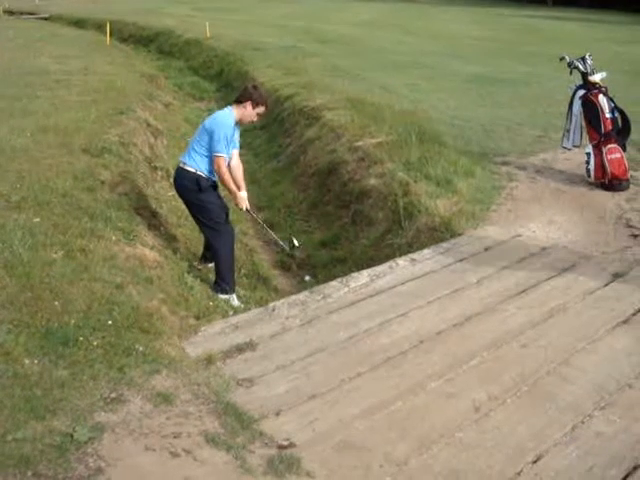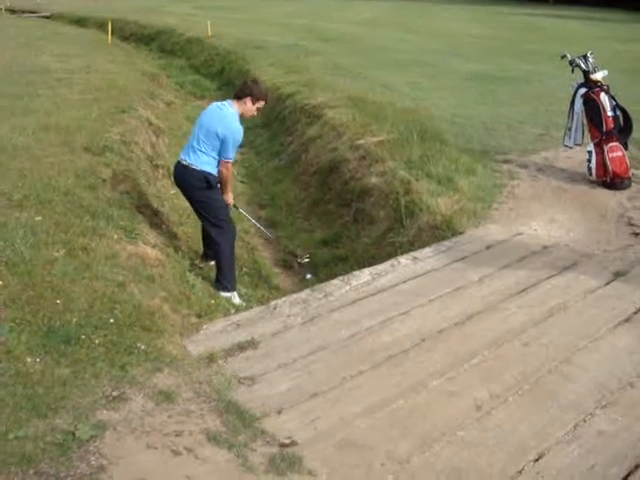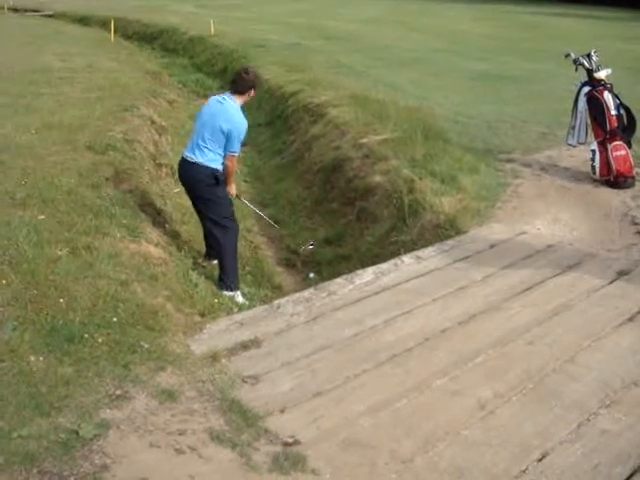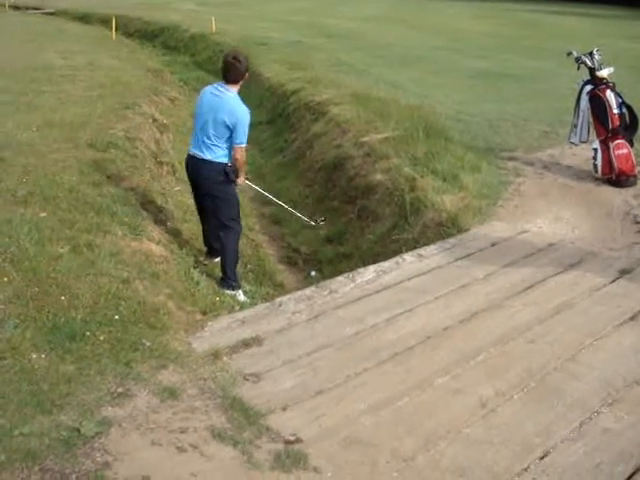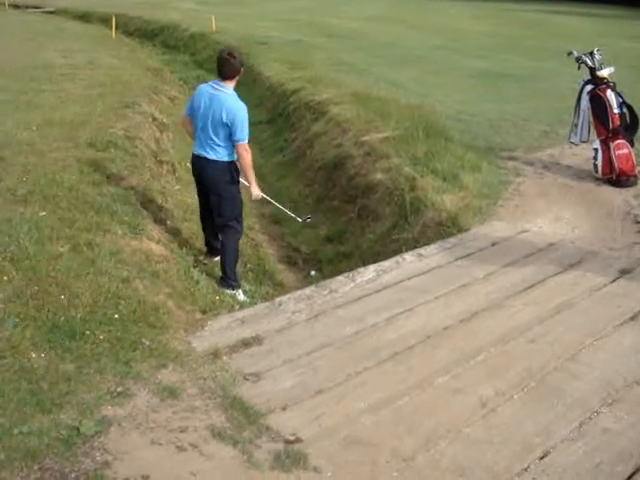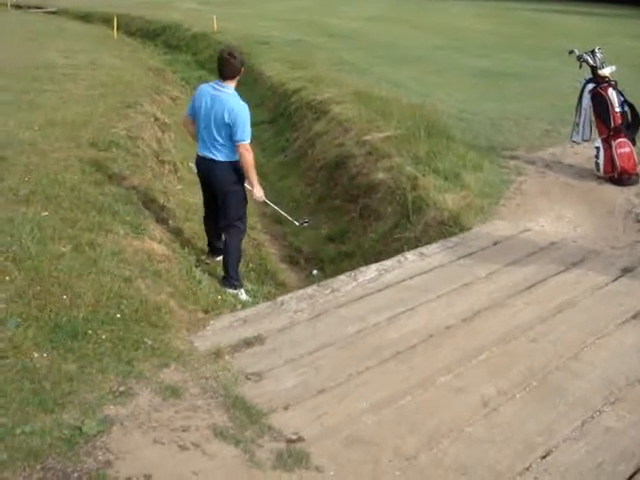
dt=0.3s
person 1, frame 1
left shoulder: (234, 127)
right shoulder: (222, 122)
left elbow: (234, 161)
right elbow: (219, 165)
left wrist: (243, 190)
right wrist: (236, 194)
left hip: (200, 179)
right hip: (192, 181)
left knee: (221, 214)
right knee: (224, 230)
left ankle: (208, 257)
right ankle: (225, 289)
person 1, frame 2
left shoulder: (215, 107)
right shoulder: (234, 127)
right elbow: (225, 167)
left wrist: (220, 190)
right wrist: (227, 193)
left hip: (182, 169)
right hip: (198, 178)
left knee: (211, 215)
right knee: (225, 229)
left ankle: (210, 254)
right ankle: (226, 286)
person 1, frame 3
left shoulder: (213, 101)
right shoulder: (238, 121)
right elbow: (230, 160)
right wrist: (230, 184)
left hip: (186, 166)
right hip: (204, 174)
left knee: (210, 214)
right knee: (227, 227)
left ankle: (212, 254)
right ankle: (229, 285)
person 1, frame 4
left shoulder: (206, 92)
right shoulder: (240, 110)
right elbow: (238, 153)
right wrist: (240, 175)
left hip: (193, 161)
right hip: (215, 170)
left knee: (207, 211)
right knee: (230, 225)
left ankle: (213, 251)
right ankle: (230, 282)
person 1, frame 5
left shoulder: (200, 91)
right shoulder: (236, 107)
left elbow: (187, 122)
right elbow: (242, 150)
right wrist: (252, 183)
left hip: (198, 161)
right hip: (220, 168)
left knee: (208, 211)
right knee: (232, 225)
left ankle: (213, 249)
right ankle: (229, 281)
person 1, frame 6
left shoulder: (201, 91)
right shoulder: (238, 107)
left elbow: (188, 122)
right elbow: (243, 150)
right wrist: (255, 184)
left hip: (202, 162)
right hip: (226, 169)
left knee: (211, 210)
right knee: (235, 224)
left ankle: (215, 249)
right ankle: (231, 281)
